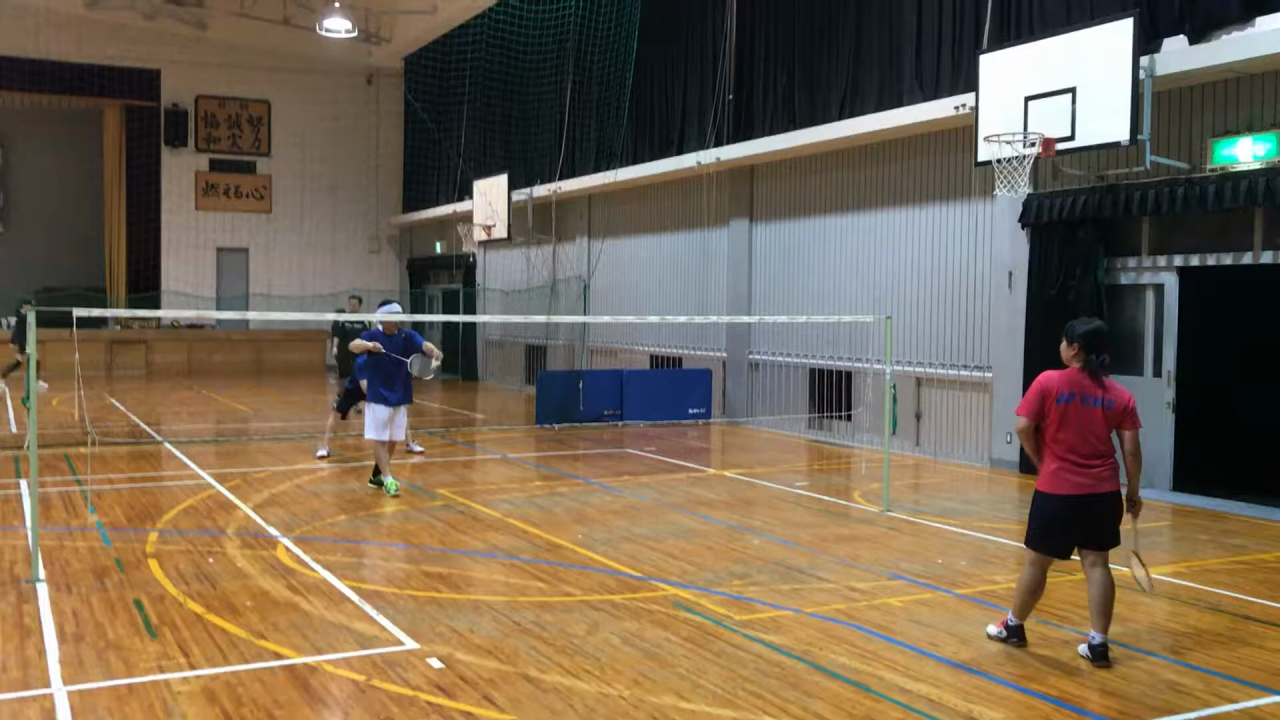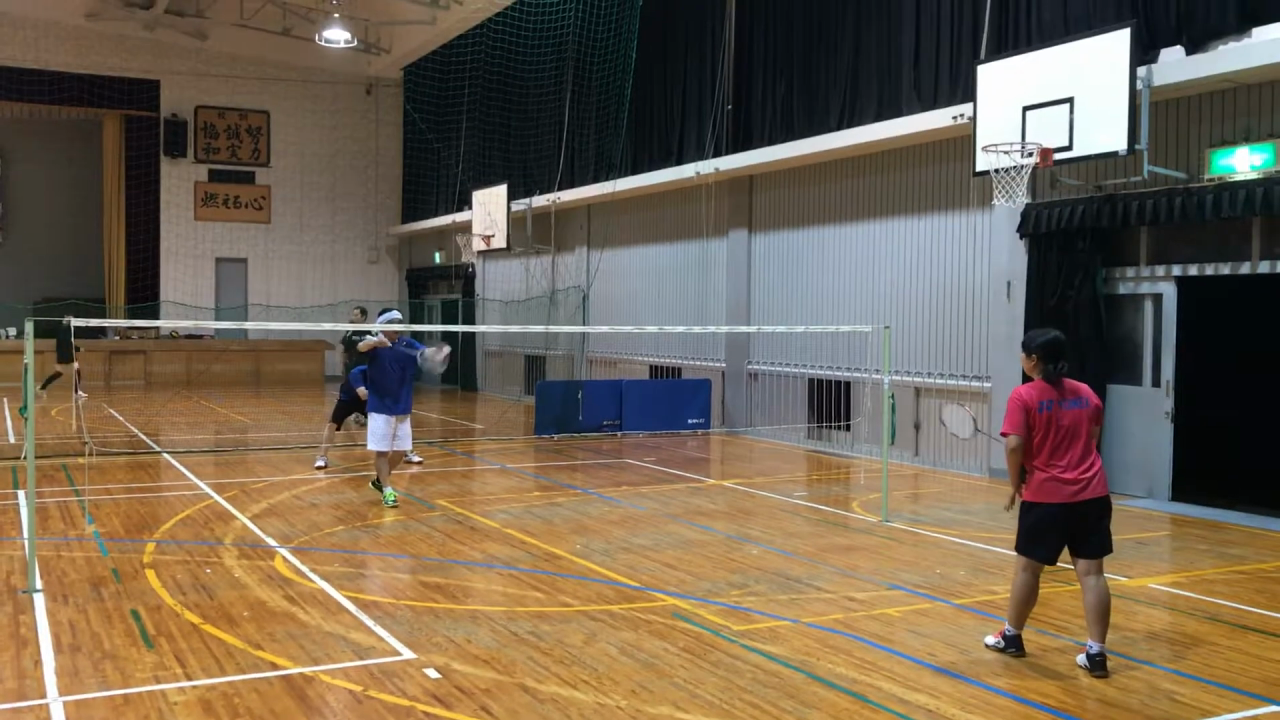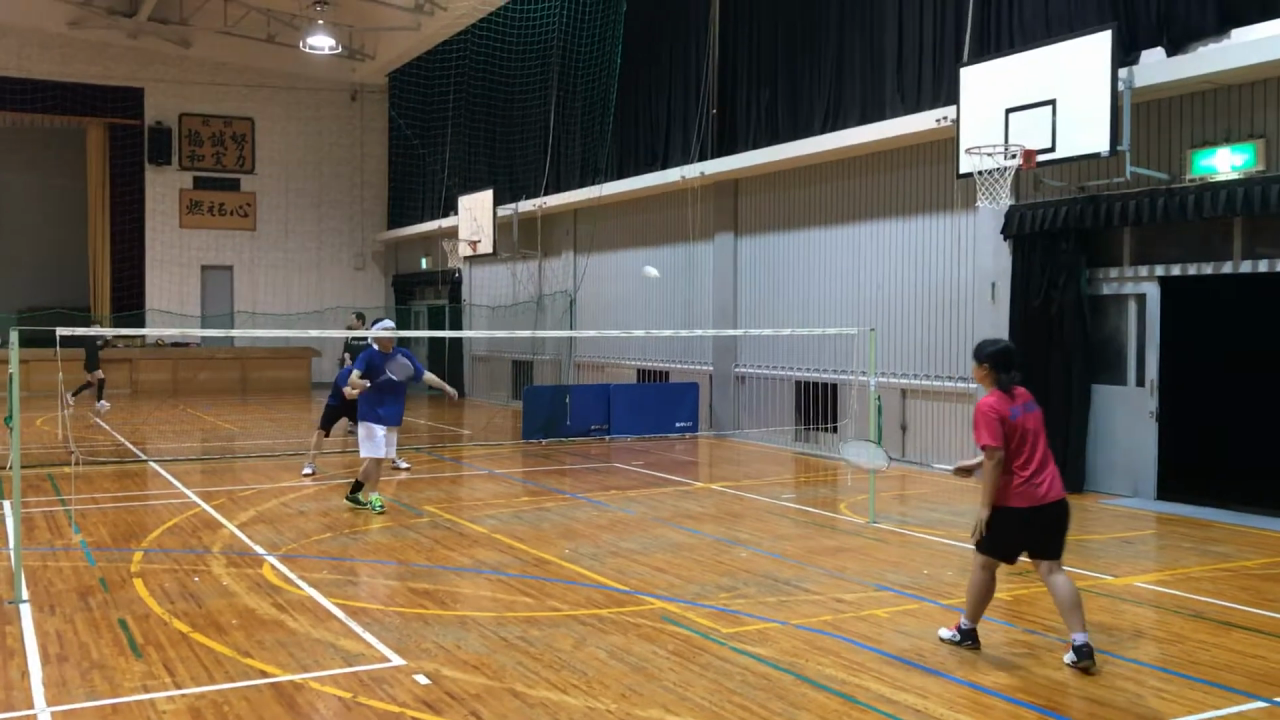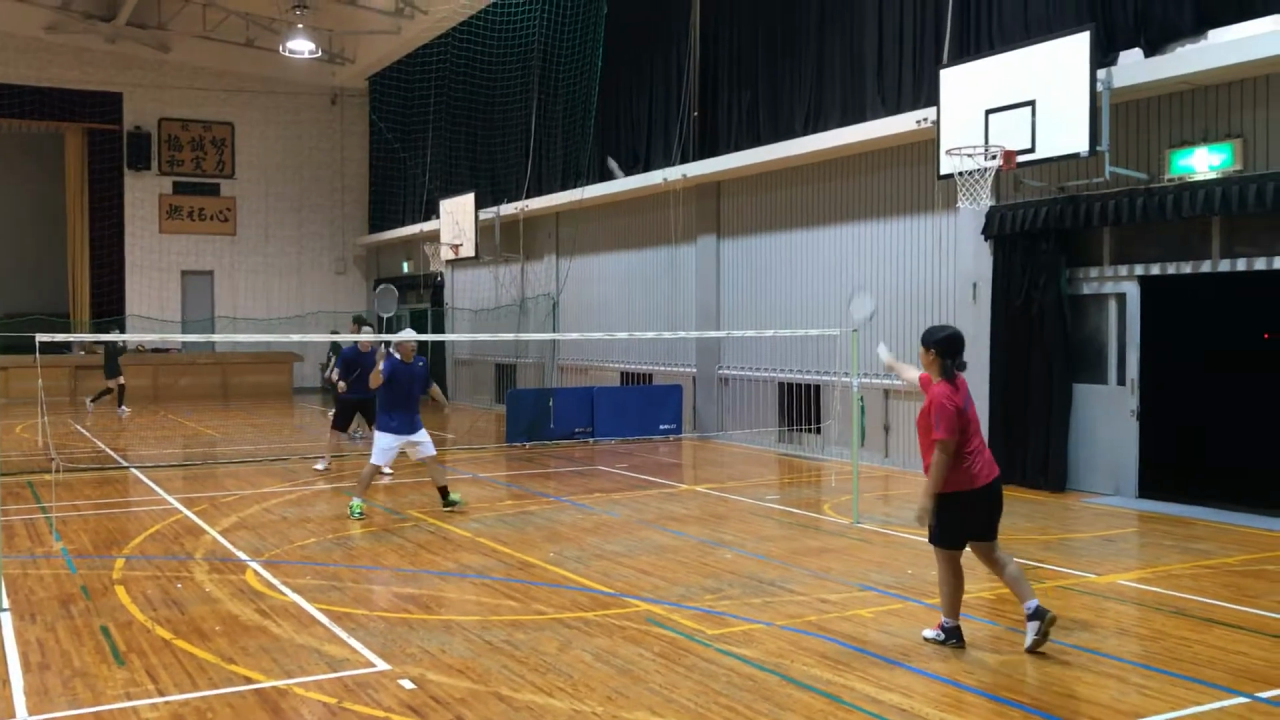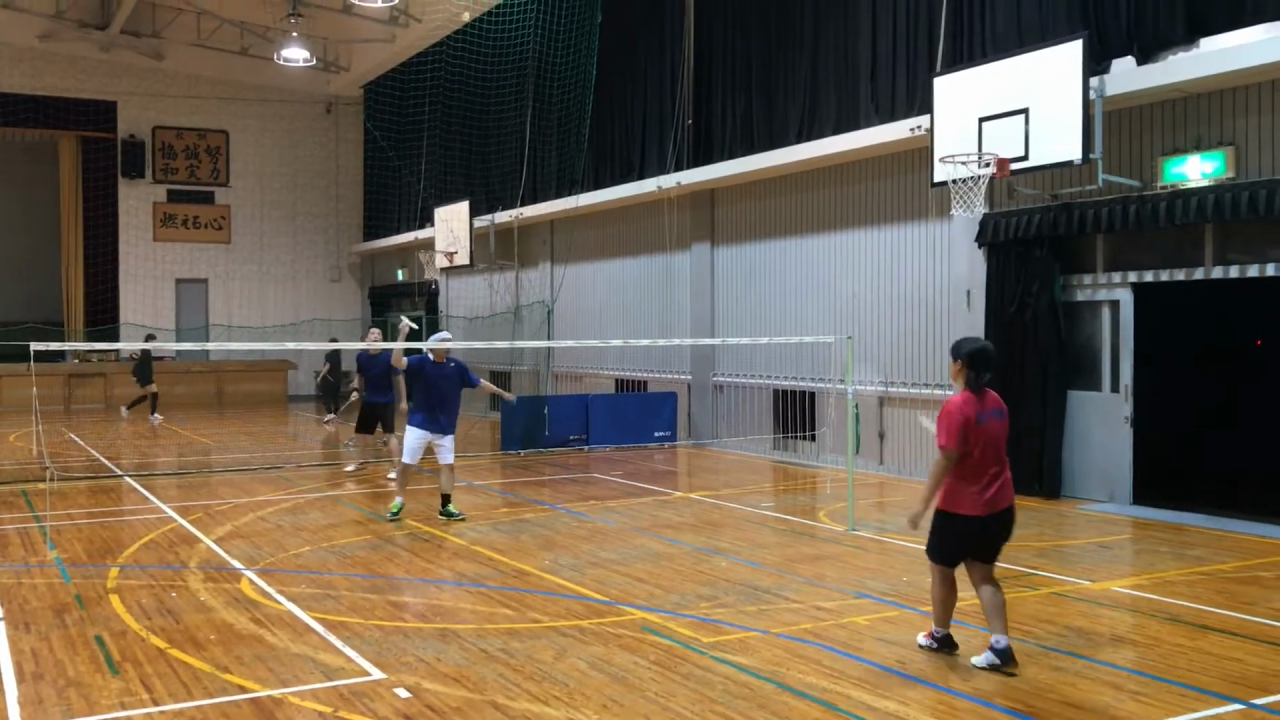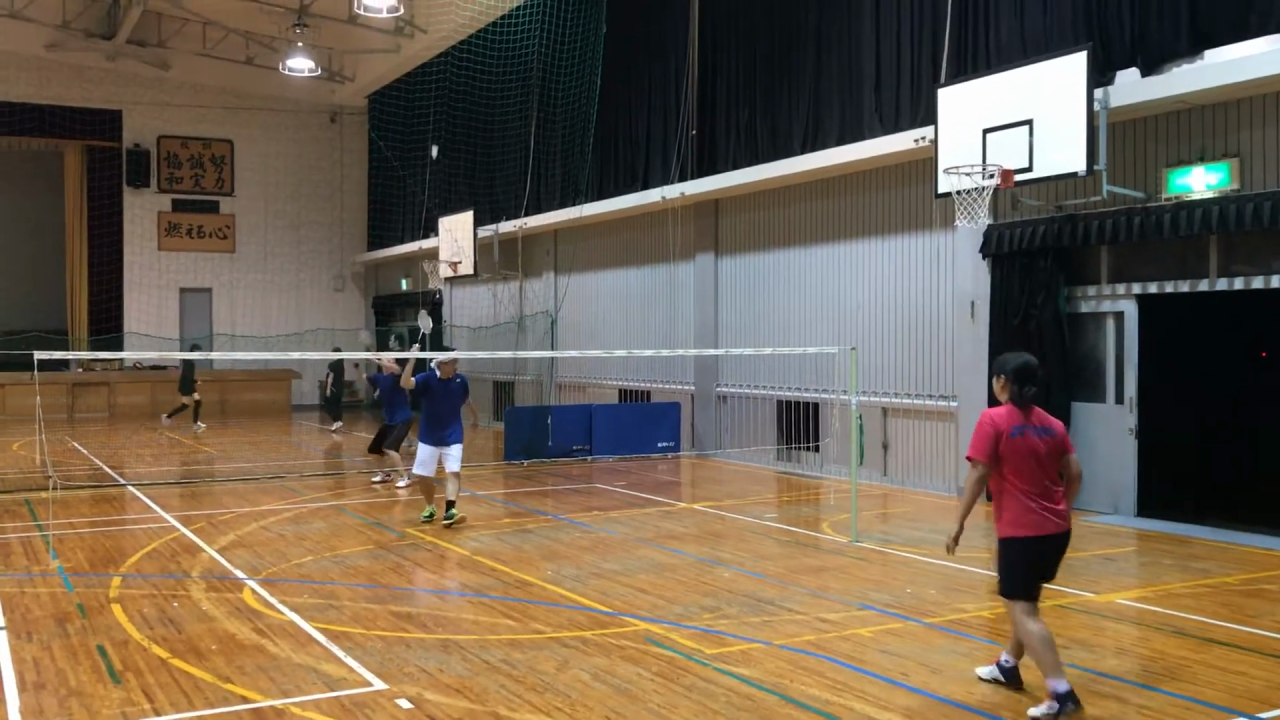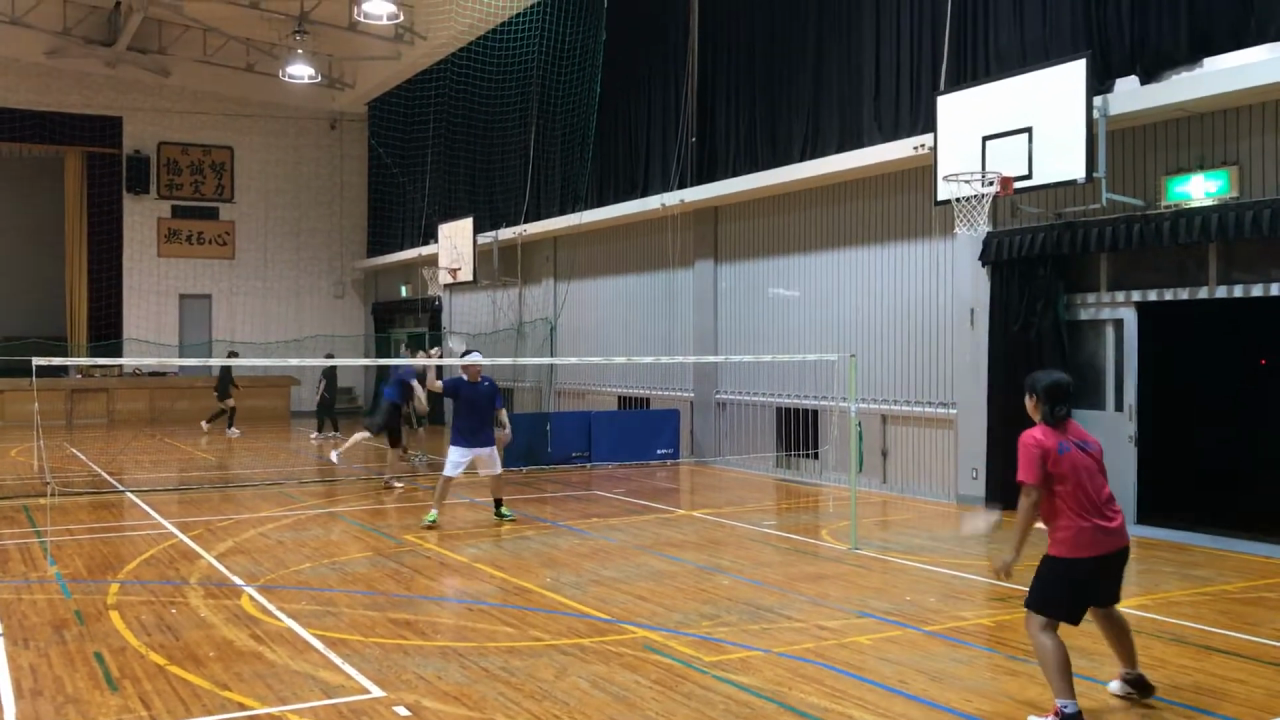
dt=0.5s
person 1, frame 1
left shoulder: (1049, 382)
right shoulder: (1120, 395)
left elbow: (1023, 428)
right elbow: (1131, 450)
left wrist: (1042, 460)
right wrist: (1134, 491)
left hip: (1056, 491)
right hip: (1102, 492)
left knee: (1036, 561)
right knee: (1096, 564)
left ankle: (1013, 626)
right ankle: (1098, 643)
person 1, frame 2
left shoulder: (1023, 396)
right shoulder: (1087, 394)
left elbow: (1014, 446)
left wrist: (1015, 485)
left hip: (1046, 497)
right hip: (1092, 496)
left knee: (1027, 567)
right knee: (1091, 572)
left ankle: (1011, 636)
right ankle: (1096, 653)
person 1, frame 3
left shoulder: (988, 406)
right shoulder: (1026, 398)
left elbow: (996, 460)
left wrist: (985, 506)
right wrist: (974, 465)
left hip: (1014, 502)
right hip: (1051, 499)
left knee: (983, 564)
right knee: (1052, 571)
left ankle: (966, 630)
right ankle: (1081, 645)
person 1, frame 4
left shoulder: (941, 396)
right shoulder: (953, 380)
left elbow: (943, 451)
right elbow: (921, 378)
left wrist: (928, 498)
right wrist: (894, 365)
left hip: (957, 489)
right hip: (986, 482)
left knee: (947, 558)
right knee: (990, 552)
left ankle: (950, 629)
right ankle: (1034, 610)
person 1, frame 5
left shoulder: (955, 407)
right shoulder: (996, 402)
left elbow: (946, 460)
left wrist: (923, 504)
left hip: (962, 507)
right hip: (1000, 505)
left knee: (941, 569)
right knee: (983, 574)
left ankle: (940, 636)
right ankle: (1000, 648)
person 1, frame 6
left shoulder: (993, 420)
right shoulder: (1052, 424)
left elbow: (978, 475)
right elbow: (1075, 475)
left wrist: (958, 524)
left hip: (1021, 531)
right hip: (1056, 528)
left knee: (1024, 610)
right knee: (1023, 599)
right ankle: (1008, 667)
person 1, frame 7
left shoulder: (1033, 440)
right shoulder: (1086, 439)
left elbow: (1032, 498)
left wrist: (1014, 552)
left hip: (1073, 549)
right hip: (1114, 542)
left knee: (1039, 624)
right knee: (1103, 610)
right ankle: (1133, 678)
person 2, frame 1
left shoulder: (407, 335)
right shoulder: (373, 335)
left elbow: (424, 345)
right elbow: (353, 346)
left wrist: (434, 351)
right wrist: (368, 346)
left hip: (401, 399)
right hip: (378, 398)
left knee: (393, 441)
right knee: (380, 440)
left ankle: (376, 476)
right ankle: (388, 479)
person 2, frame 2
left shoulder: (408, 344)
right shoulder: (375, 346)
right elbow: (361, 346)
right wrist: (376, 341)
left hip: (402, 409)
right hip: (380, 409)
left knee: (401, 451)
right knee: (381, 450)
left ankle: (380, 481)
right ankle: (386, 490)
person 2, frame 3
left shoulder: (403, 355)
right shoulder: (367, 356)
left elbow: (423, 375)
right elbow: (352, 379)
left wrist: (445, 387)
right wrist: (357, 383)
left hip: (392, 418)
right hip: (372, 417)
left knee: (376, 459)
right knee: (376, 457)
left ankle: (354, 493)
right ankle: (374, 496)
person 2, frame 4
left shoulder: (422, 364)
right shoulder: (391, 364)
left elbow: (430, 387)
right elbow: (373, 384)
left wrist: (445, 403)
right wrist: (378, 362)
left hip: (413, 424)
right hip: (389, 426)
left knee: (432, 459)
right knee: (375, 464)
left ankle: (447, 498)
right ankle: (356, 502)
person 2, frame 5
left shoulder: (456, 366)
right shoulder: (420, 362)
left elbow: (478, 383)
right elbow: (397, 362)
left wrist: (502, 393)
right wrist: (402, 335)
left hip: (445, 428)
right hip: (419, 425)
left knee: (448, 465)
right knee: (406, 463)
left ankle: (446, 507)
right ankle: (398, 502)
person 2, frame 6
left shoulder: (461, 380)
right shoulder: (428, 379)
left elbow: (466, 400)
right elbow: (405, 383)
left wrist: (474, 416)
right wrist: (412, 359)
left hip: (452, 438)
right hip: (429, 438)
left knee: (454, 473)
right knee: (423, 476)
left ankle: (450, 512)
right ankle: (430, 508)
person 2, frame 7
left shoulder: (490, 384)
right shoulder: (456, 383)
left elbow: (500, 409)
right elbow: (432, 386)
left wrist: (506, 428)
left hip: (486, 441)
right hip: (461, 443)
left knee: (496, 475)
right knee: (447, 477)
left ankle: (499, 509)
right ankle: (434, 513)
